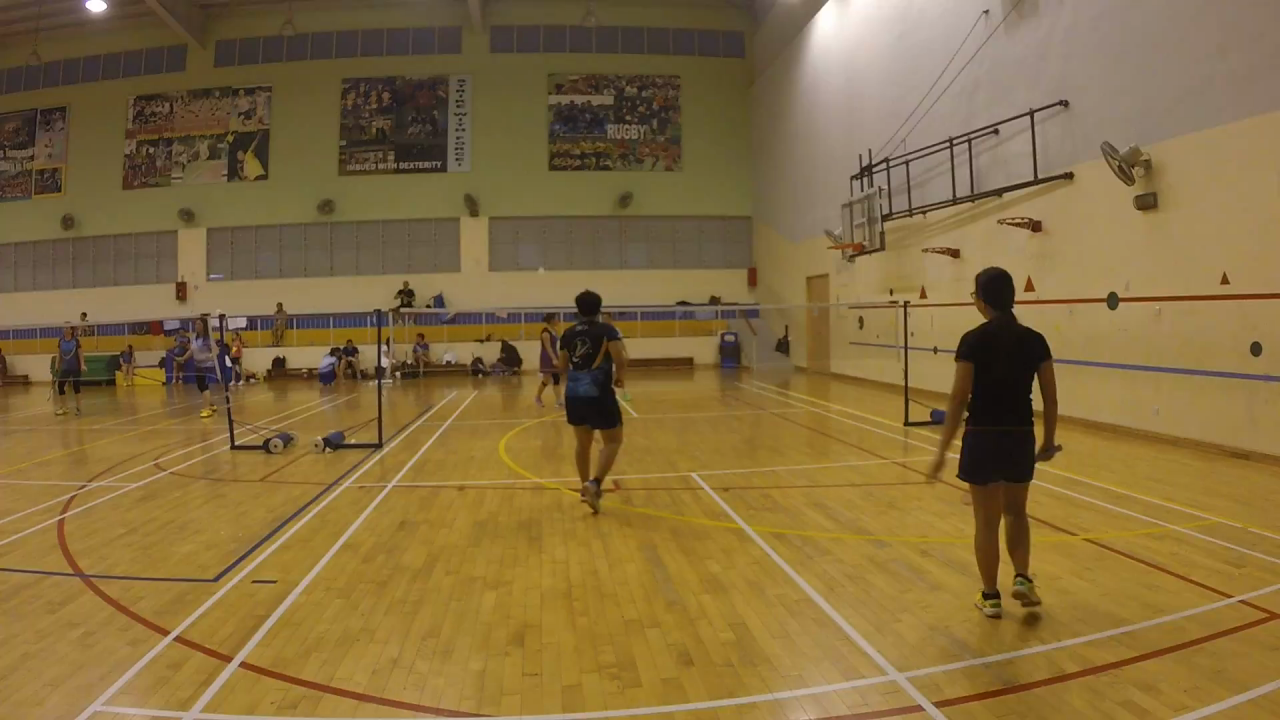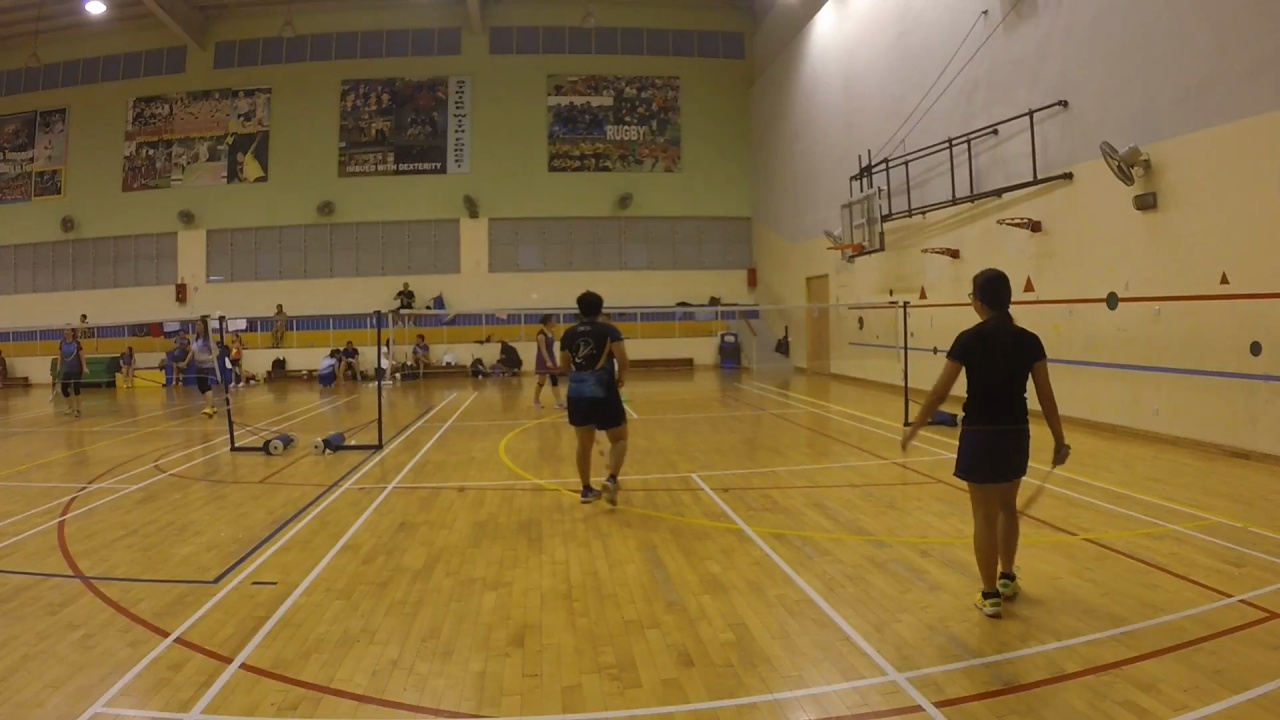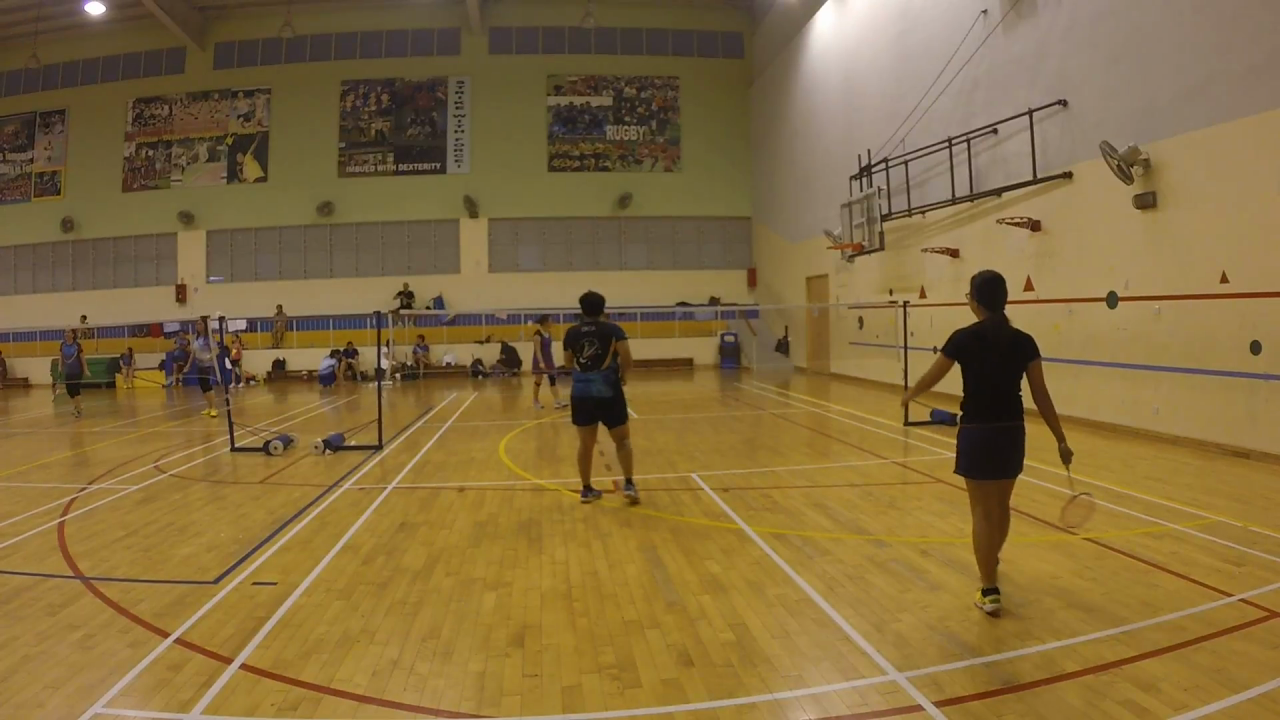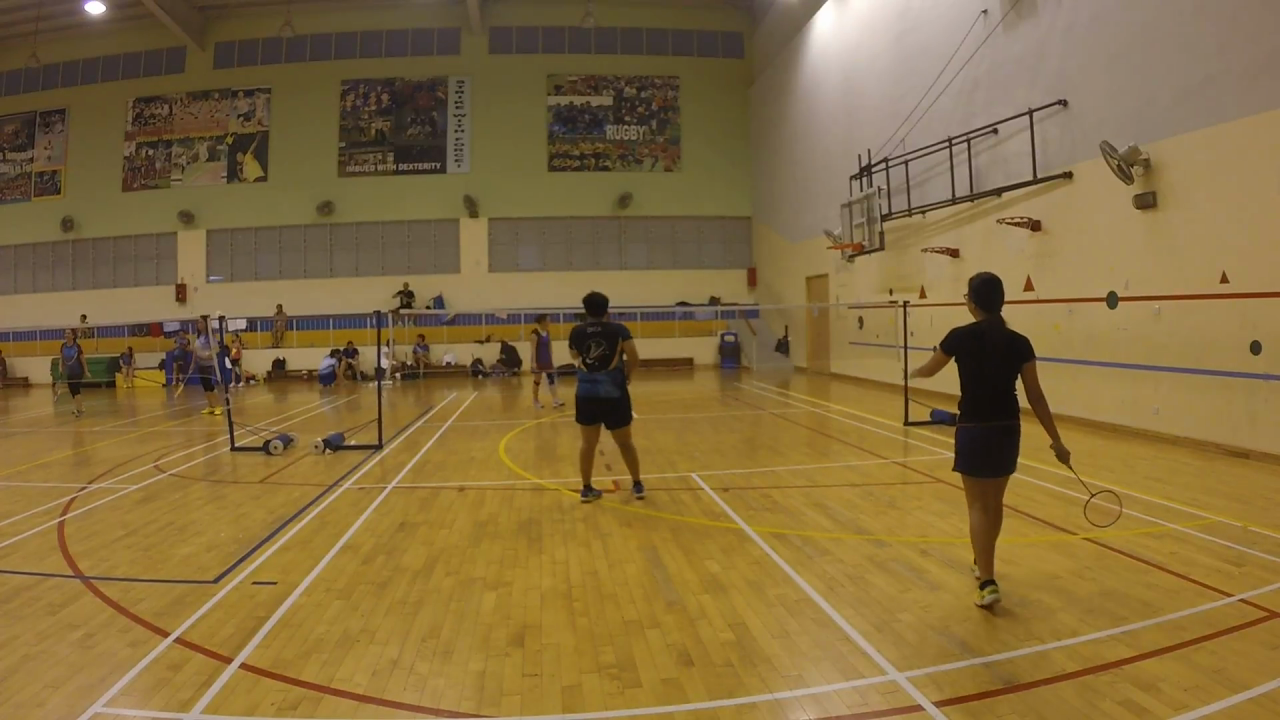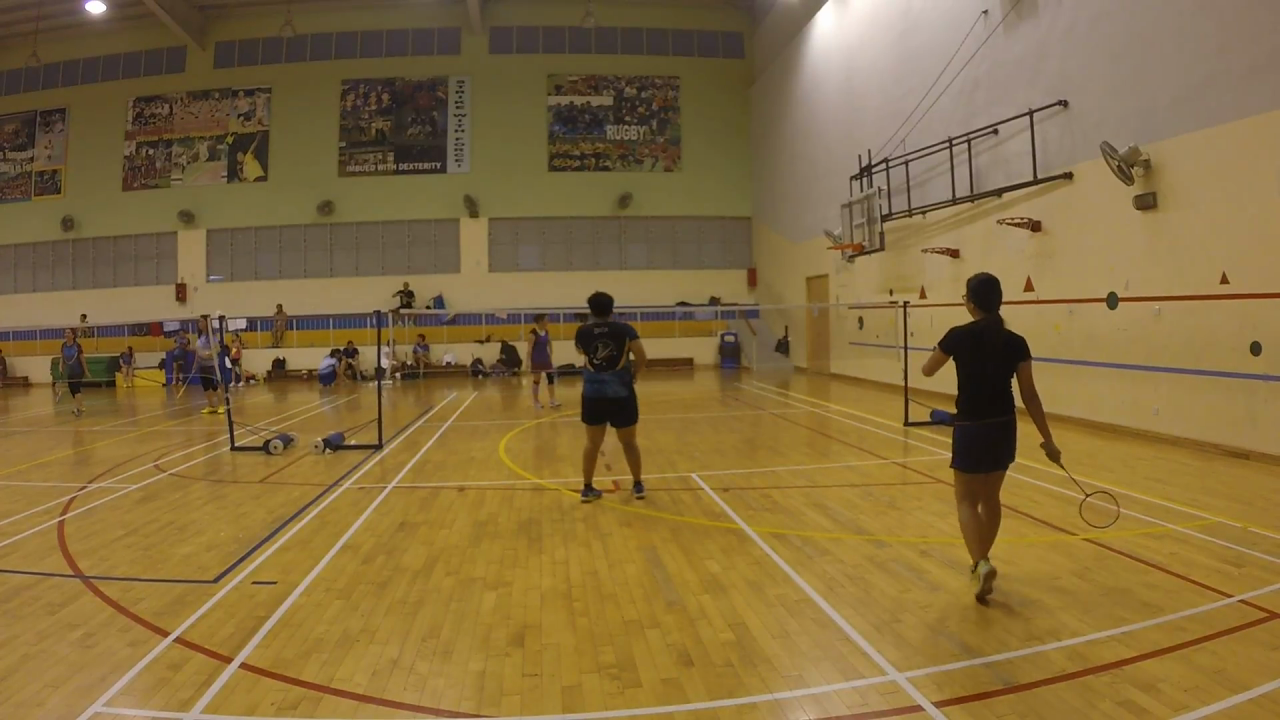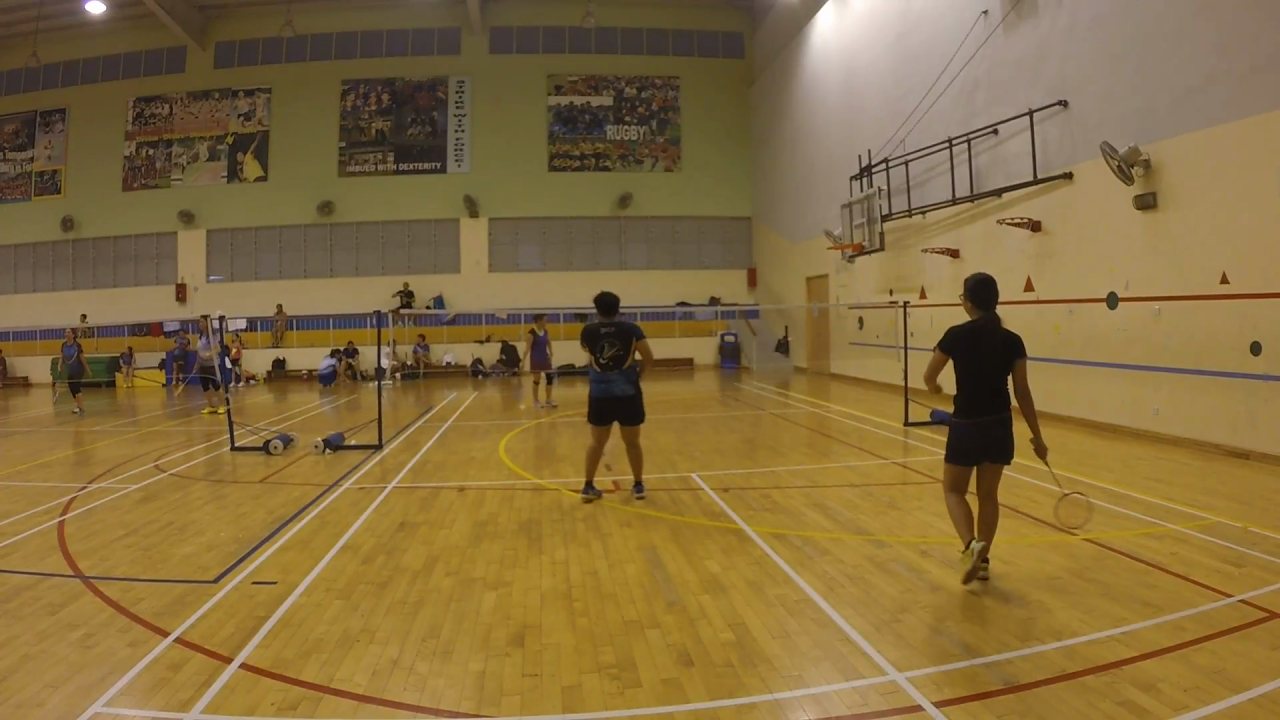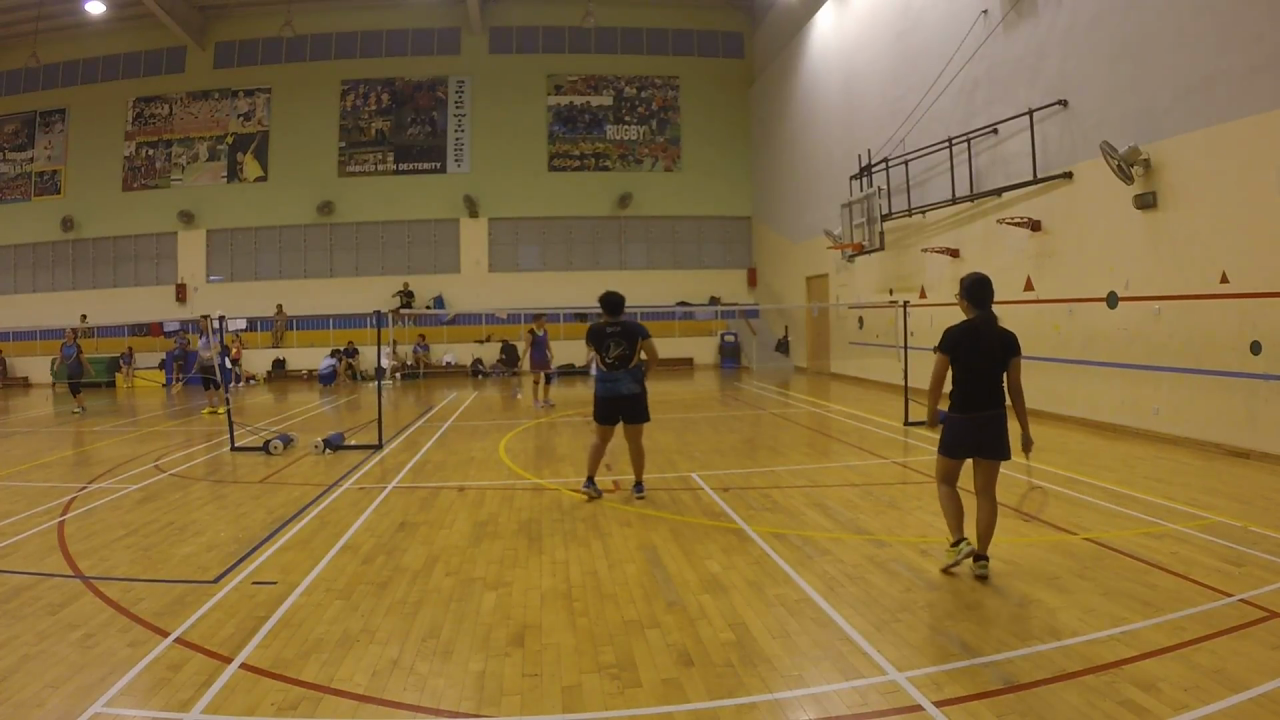
dt=0.1s
person 1, frame 1
left shoulder: (974, 341)
right shoulder: (1034, 341)
left elbow: (958, 400)
right elbow: (1050, 397)
left wrist: (942, 451)
right wrist: (1049, 438)
left hip: (983, 436)
right hip: (1020, 437)
left knee: (986, 517)
right knee: (1015, 511)
left ankle: (991, 596)
right ankle: (1024, 579)
person 1, frame 2
left shoulder: (968, 340)
right shoulder: (1029, 341)
left elbow: (940, 392)
right elbow: (1046, 396)
left wrist: (915, 427)
right wrist: (1059, 440)
left hip: (980, 435)
right hip: (1016, 435)
left knee: (985, 515)
right knee: (1007, 507)
left ankle: (990, 595)
right ankle: (1007, 577)
person 1, frame 3
left shoulder: (964, 339)
right shoulder: (1024, 342)
left elbow: (930, 379)
right elbow: (1041, 395)
left wrist: (910, 394)
right wrist: (1061, 440)
left hip: (977, 433)
right hip: (1012, 432)
left knee: (982, 512)
right knee: (1001, 505)
left ankle: (989, 592)
right ankle: (990, 568)
person 1, frame 4
left shoulder: (960, 337)
right shoulder: (1019, 343)
left elbow: (929, 370)
right elbow: (1035, 396)
left wrist: (914, 372)
right wrist: (1056, 440)
left hip: (974, 431)
right hip: (1007, 430)
left knee: (979, 508)
right knee: (994, 502)
left ankle: (988, 585)
right ankle: (982, 564)
person 1, frame 5
left shoulder: (958, 336)
right shoulder: (1016, 342)
left elbow: (928, 369)
right elbow: (1029, 394)
left wrist: (929, 365)
right wrist: (1047, 438)
left hip: (970, 428)
right hip: (1003, 427)
left knee: (967, 502)
right knee: (990, 497)
left ankle: (982, 562)
right ankle: (982, 563)
person 1, frame 6
left shoulder: (956, 335)
right shoulder: (1012, 340)
left elbow: (929, 375)
right elbow: (1022, 392)
left wrist: (933, 387)
right wrist: (1036, 435)
left hip: (967, 424)
right hip: (1000, 425)
left knee: (953, 491)
right knee: (988, 494)
left ankle: (972, 545)
right ankle: (982, 558)
person 1, frame 7
left shoulder: (954, 335)
right shoulder: (1007, 339)
left elbow: (936, 383)
right elbow: (1016, 389)
left wrist: (931, 413)
right wrist: (1025, 429)
left hip: (961, 420)
right hip: (993, 421)
left knee: (945, 482)
right knee: (986, 491)
left ankle: (960, 544)
right ankle: (982, 557)
person 2, frame 1
left shoulder: (568, 334)
right shoulder: (606, 330)
left elbow: (562, 366)
right elbow: (620, 360)
right wrist: (619, 376)
left hip: (574, 393)
right hip: (599, 393)
left knee: (583, 443)
right knee: (612, 442)
left ankle: (586, 486)
right ankle: (594, 483)
person 2, frame 2
left shoulder: (569, 334)
right shoulder: (608, 330)
left elbow: (564, 365)
right elbow: (623, 359)
right wrist: (620, 376)
left hip: (576, 394)
right hip: (603, 393)
left knee: (584, 444)
right knee: (619, 439)
left ankle: (586, 489)
right ankle: (611, 480)
person 2, frame 3
left shoulder: (572, 333)
right shoulder: (612, 330)
left elbow: (567, 361)
right elbow: (627, 358)
right wrist: (623, 375)
left hip: (581, 393)
right hip: (608, 393)
left knee: (586, 443)
right knee: (622, 440)
left ankle: (586, 489)
right ankle: (628, 484)
person 2, frame 4
left shoulder: (577, 332)
right shoulder: (618, 330)
right elbow: (634, 358)
right wrist: (628, 374)
left hip: (586, 393)
right hip: (613, 393)
left knee: (588, 442)
right knee: (624, 442)
left ankle: (587, 488)
right ankle: (637, 485)
person 2, frame 5
left shoulder: (583, 332)
right shoulder: (624, 330)
right elbow: (642, 358)
right wrist: (635, 373)
left hip: (593, 394)
right hip: (621, 393)
left knee: (592, 442)
right knee: (629, 442)
left ankle: (587, 488)
right ankle: (638, 485)
person 2, frame 6
left shoulder: (589, 331)
right shoulder: (631, 329)
right elbow: (648, 357)
right wrist: (640, 372)
left hip: (599, 393)
right hip: (627, 392)
left knee: (597, 441)
right knee: (632, 441)
left ankle: (588, 486)
right ankle: (638, 485)
person 2, frame 7
left shoulder: (594, 330)
right shoulder: (636, 329)
right elbow: (653, 357)
right wrist: (645, 371)
left hip: (605, 392)
right hip: (632, 391)
left knee: (601, 439)
right knee: (634, 441)
left ankle: (589, 482)
right ankle: (638, 485)
